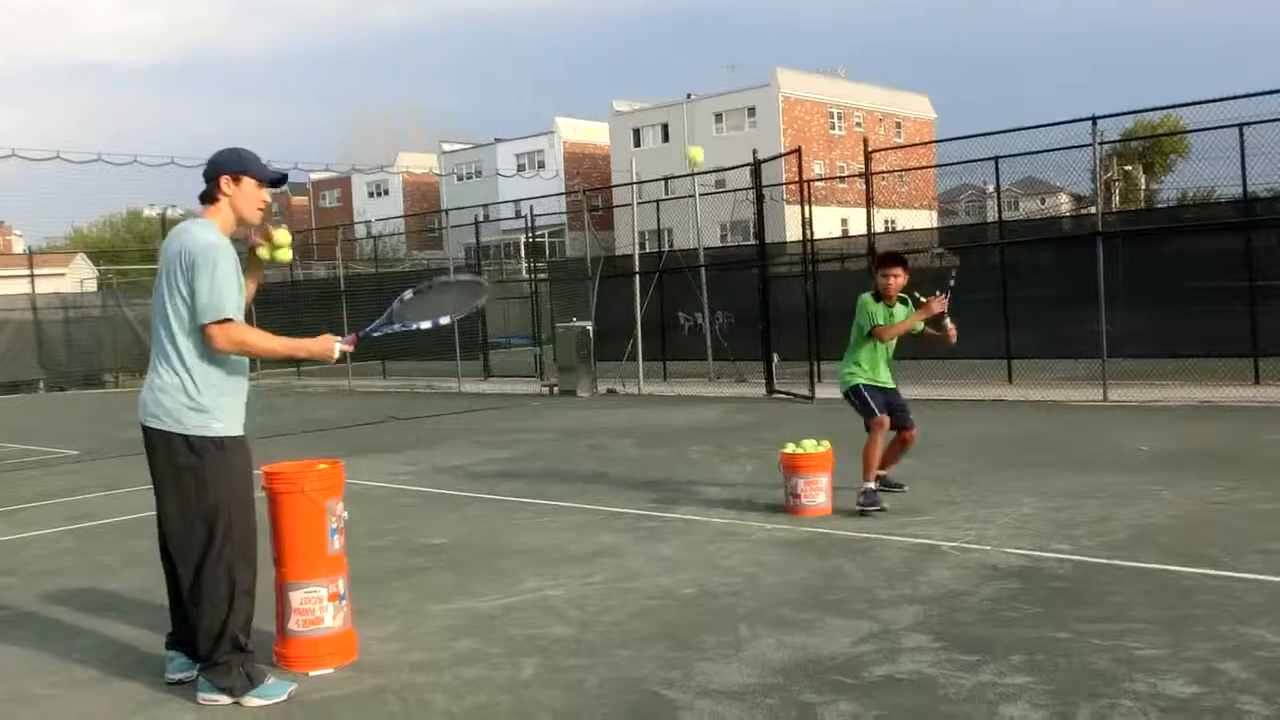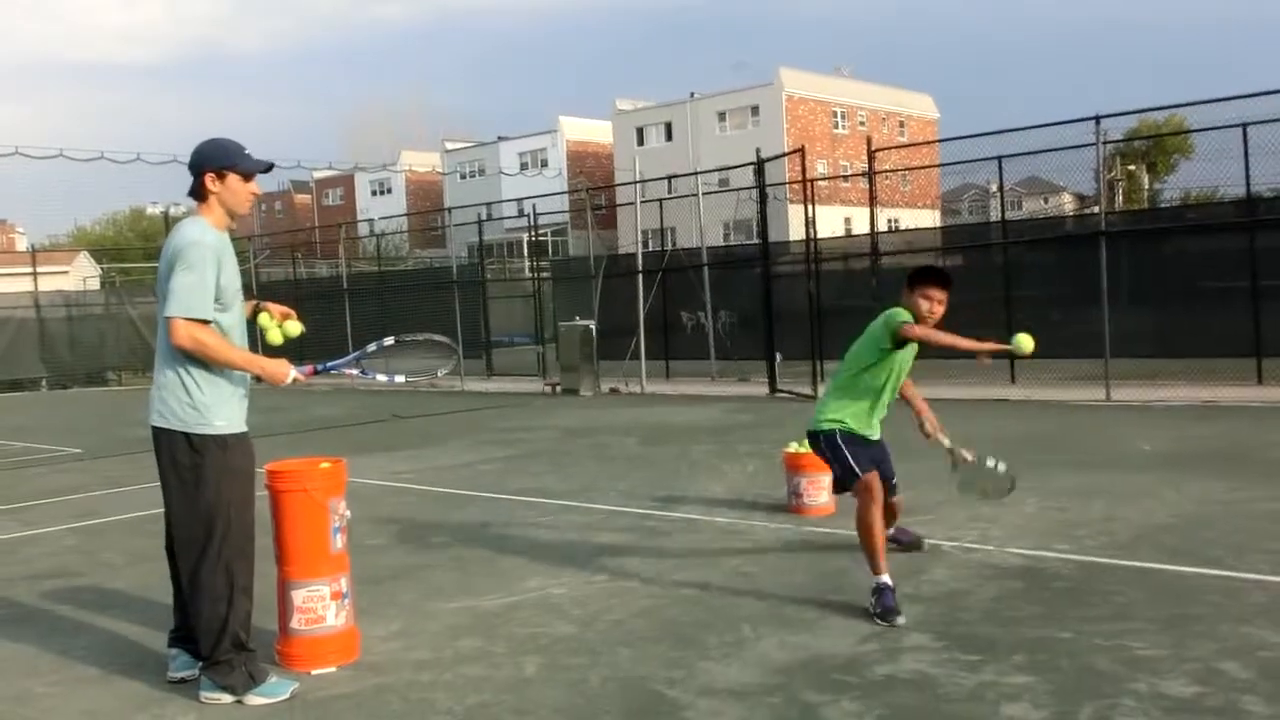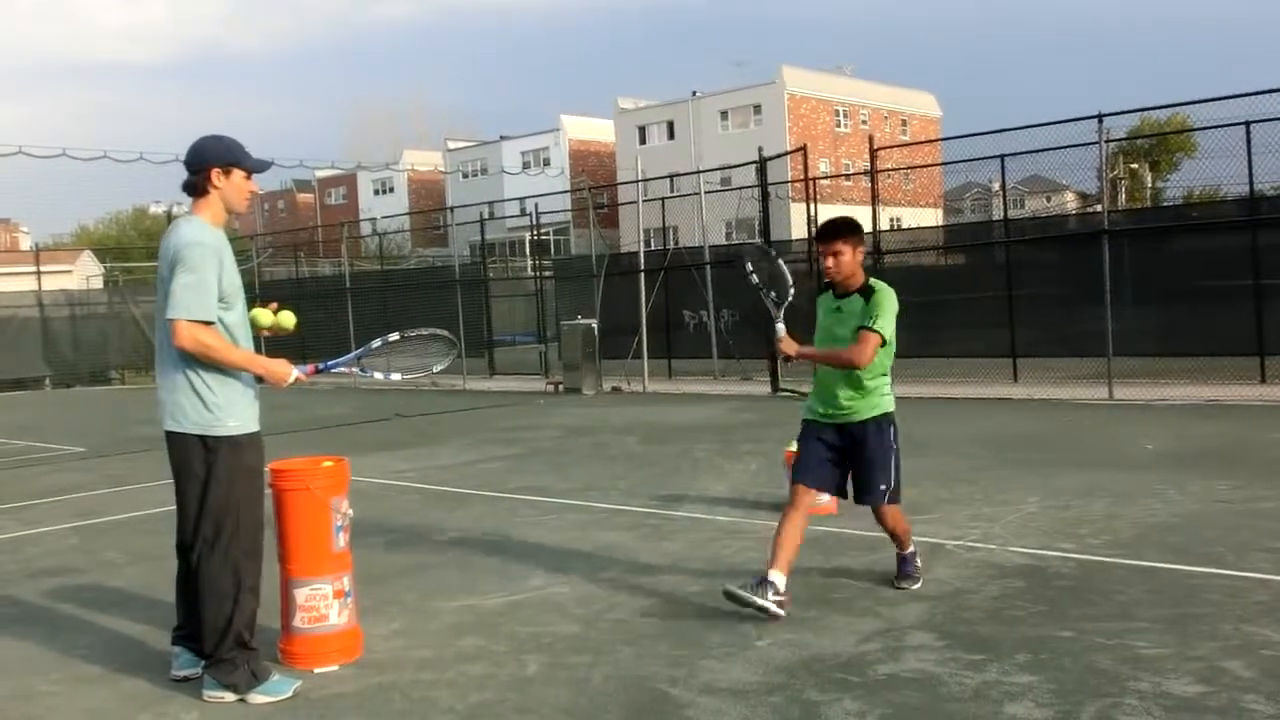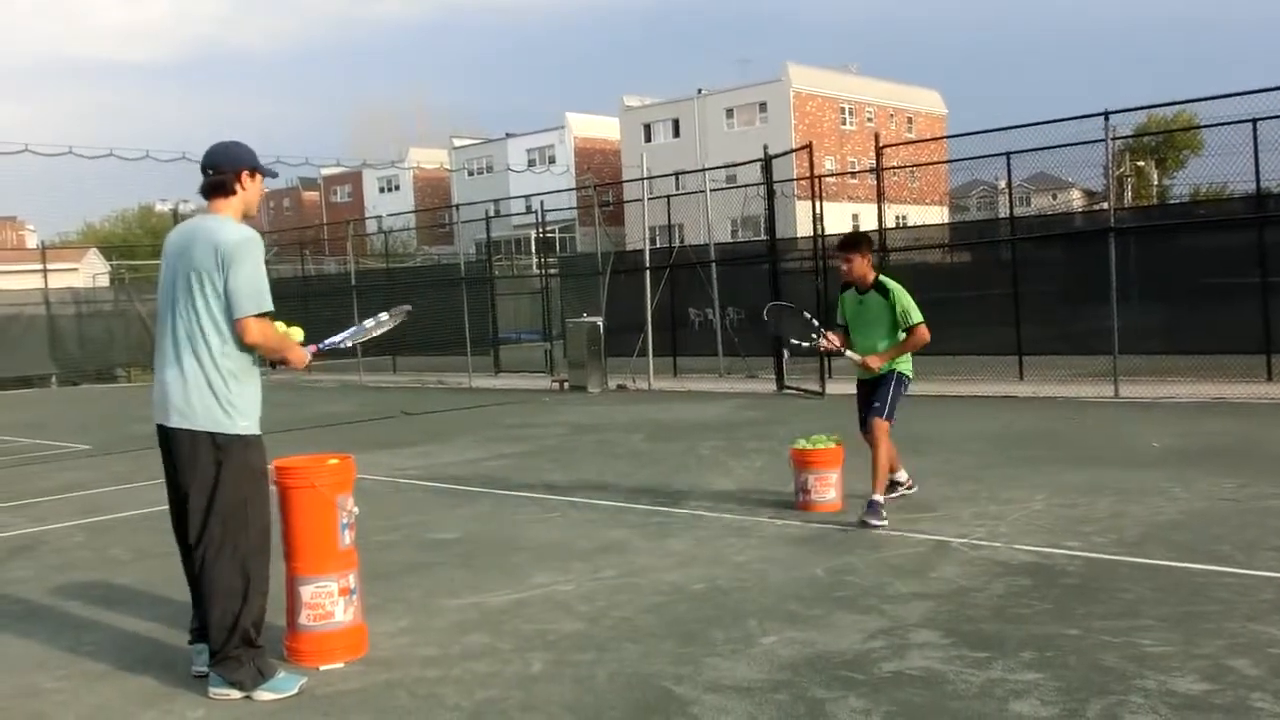
dt=1s
person 1, frame 1
left shoulder: (185, 236)
right shoulder: (209, 244)
left elbow: (219, 308)
right elbow: (225, 335)
left wrist: (259, 262)
right wrist: (309, 347)
left hip: (171, 417)
right hip: (201, 424)
left knee: (188, 540)
right knee: (226, 546)
left ankle: (186, 649)
right ankle: (225, 671)
person 1, frame 2
left shoulder: (204, 238)
right shoulder: (199, 242)
right elbow: (185, 332)
left wrist: (254, 307)
right wrist: (262, 366)
left hip: (189, 420)
right hip: (206, 423)
left knee: (194, 540)
right knee: (224, 544)
left ankle: (188, 648)
right ankle: (226, 670)
person 1, frame 3
left shoulder: (192, 235)
right shoulder: (200, 242)
right elbow: (187, 334)
left wrist: (251, 320)
right wrist: (263, 366)
left hip: (199, 419)
right hip: (219, 423)
left knee: (203, 539)
right knee: (232, 544)
left ankle: (191, 646)
right ankle: (229, 669)
person 1, frame 4
left shoulder: (179, 237)
right shoulder: (239, 239)
right elbow: (251, 330)
left wrist: (271, 341)
right wrist: (289, 350)
left hip: (176, 412)
right hip: (219, 417)
left knee: (200, 536)
right knee: (236, 540)
left ankle: (208, 642)
right ankle: (236, 666)
person 2, frame 1
left shoulder: (905, 303)
right shoulder: (866, 301)
left elbow: (919, 328)
right elbow: (883, 335)
left wrist: (943, 330)
right wrist: (922, 312)
left hip: (884, 379)
right hip: (858, 378)
left knee: (908, 434)
right knee: (881, 422)
left ankle: (880, 474)
right ankle: (867, 490)
person 2, frame 2
left shoulder: (908, 344)
right shoulder: (895, 317)
right elbow: (914, 333)
left wrist: (923, 412)
right wrist: (980, 346)
left hip: (866, 428)
right hip: (835, 423)
left knee: (891, 503)
right knee: (870, 487)
left ankle: (888, 531)
right ankle: (882, 585)
person 2, frame 3
left shoulder: (882, 297)
right shoulder: (824, 298)
left elbow: (859, 357)
left wrist: (799, 351)
left hip: (871, 415)
right hip: (823, 416)
left knee: (884, 511)
right knee: (801, 496)
left ankle: (907, 553)
right ankle: (773, 587)
person 2, frame 4
left shoulder: (892, 292)
right shoulder: (846, 293)
left elbow: (922, 335)
right elbow: (846, 332)
left wrist: (882, 358)
right wrist: (837, 340)
left hip: (894, 371)
right hip: (867, 374)
left knee: (877, 427)
right knee: (872, 433)
left ankle: (876, 502)
right ankle: (900, 479)
